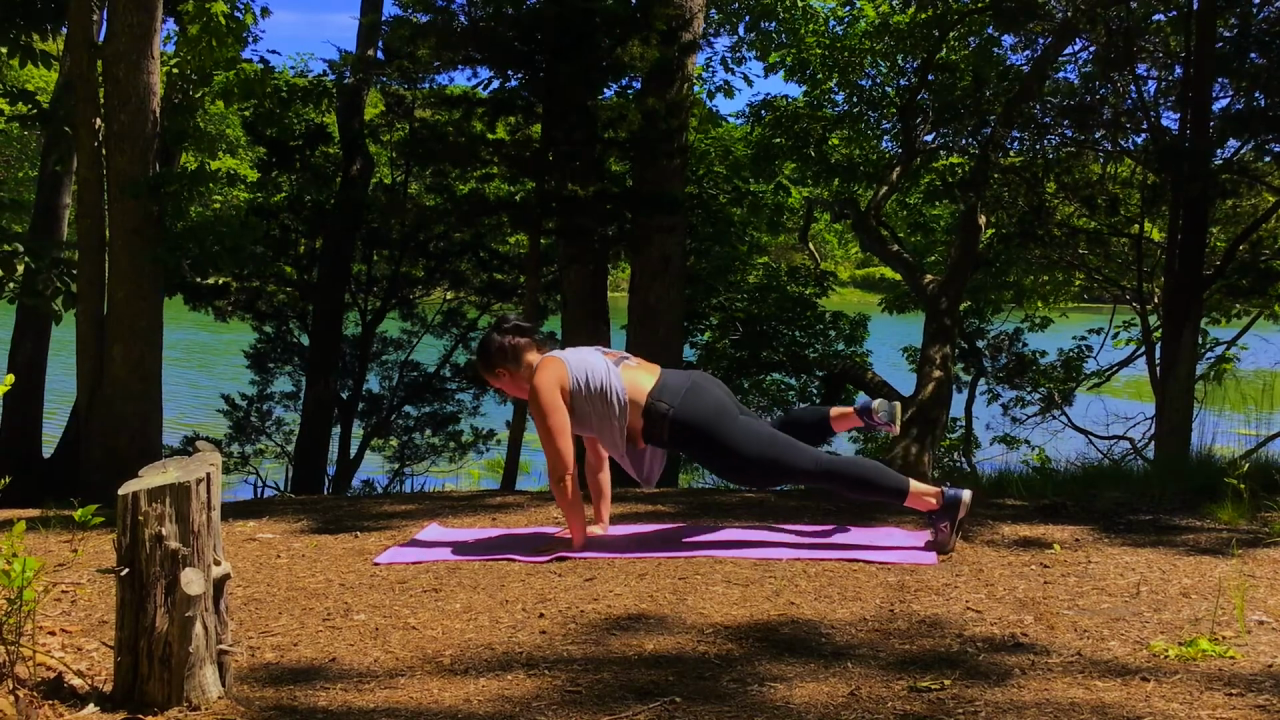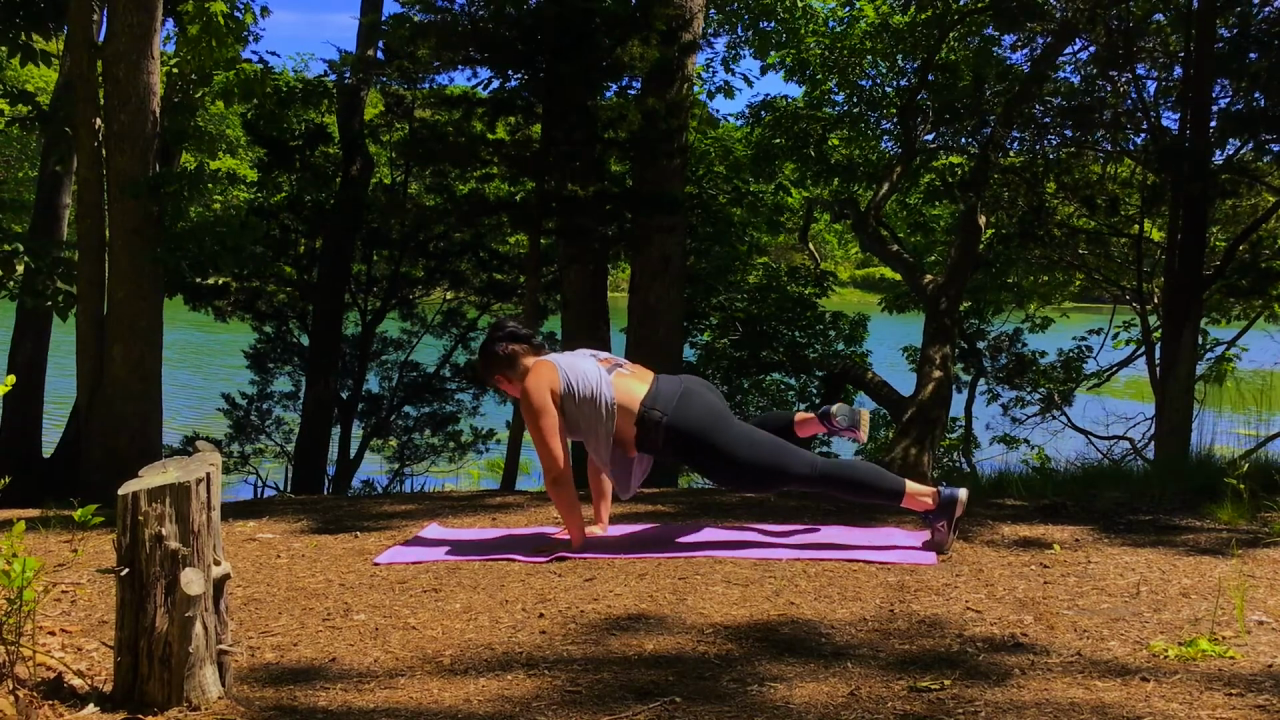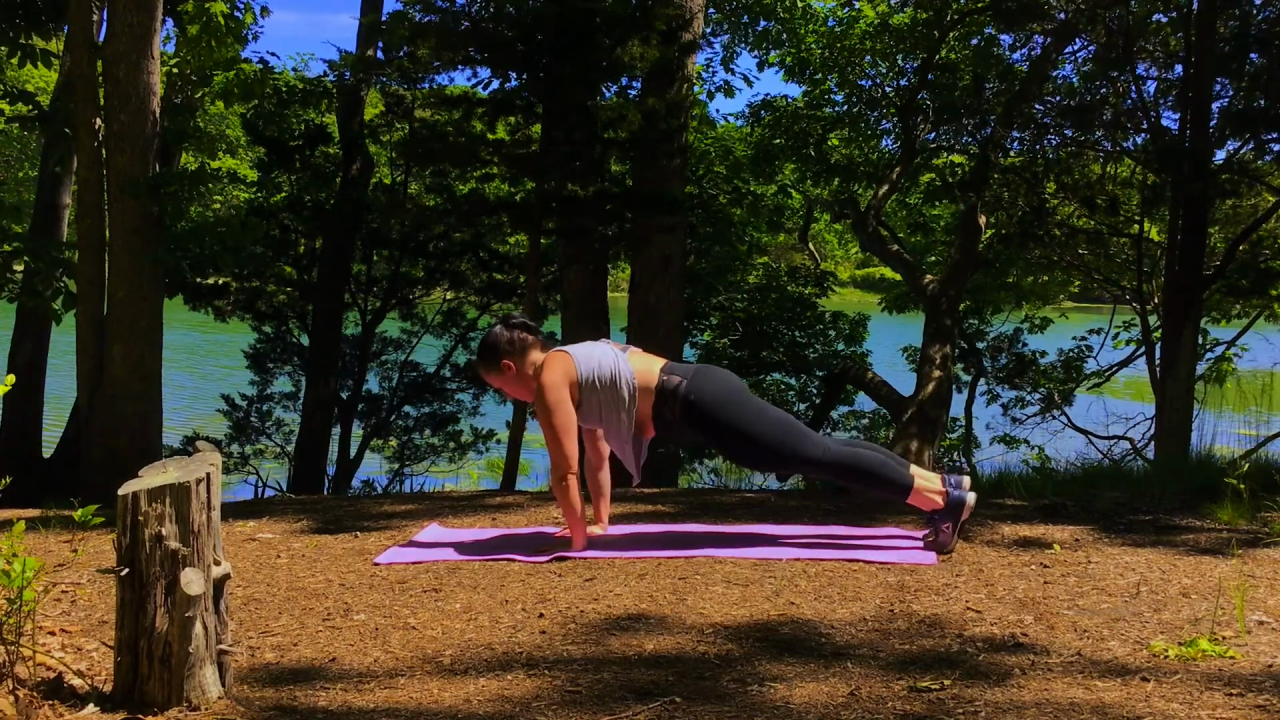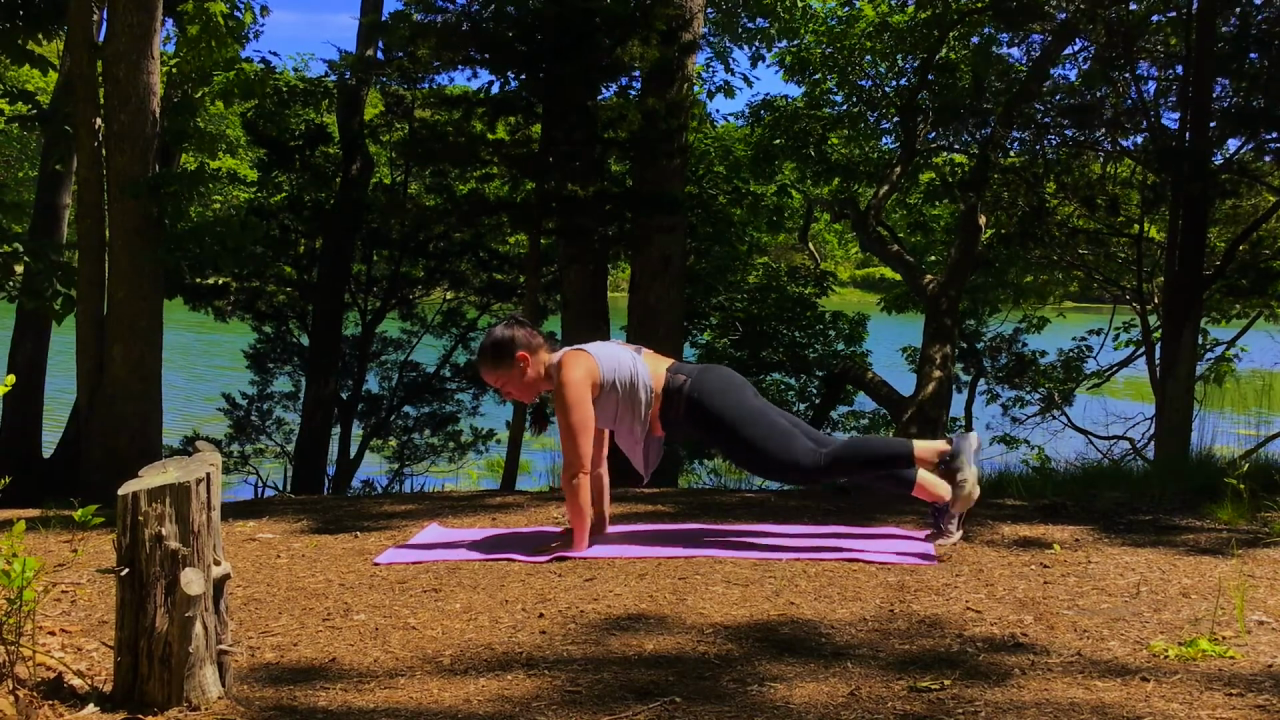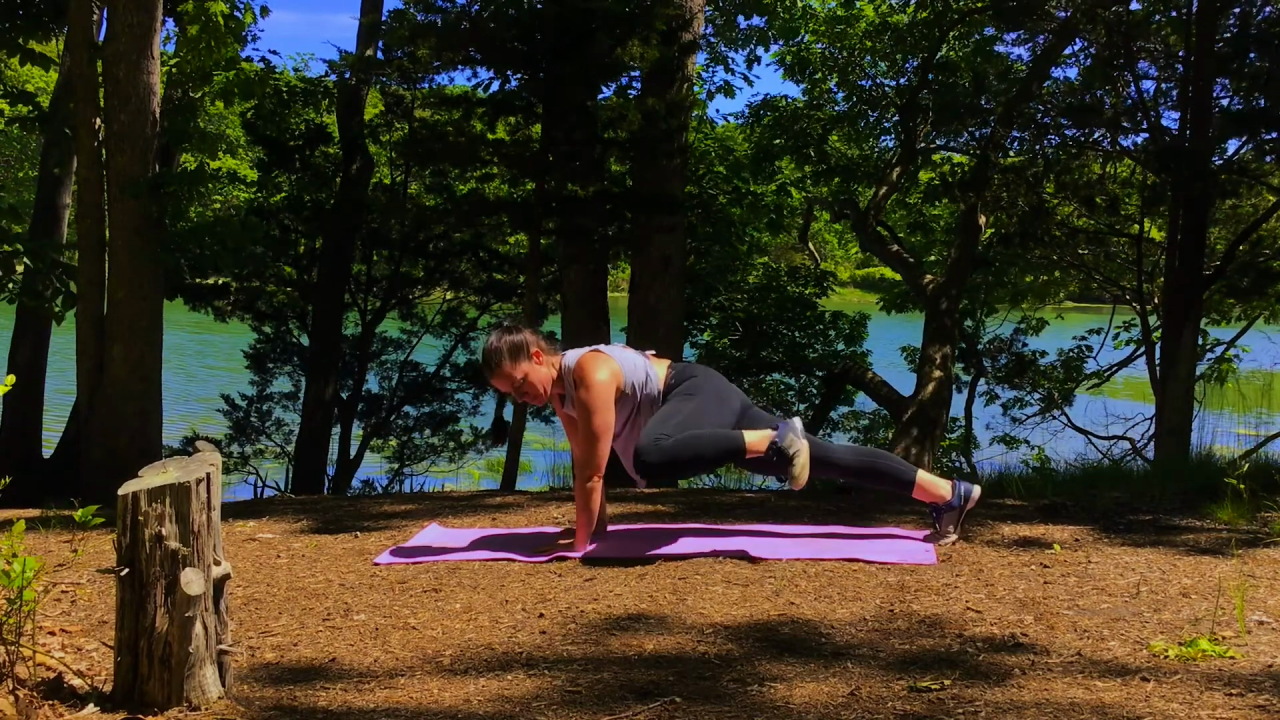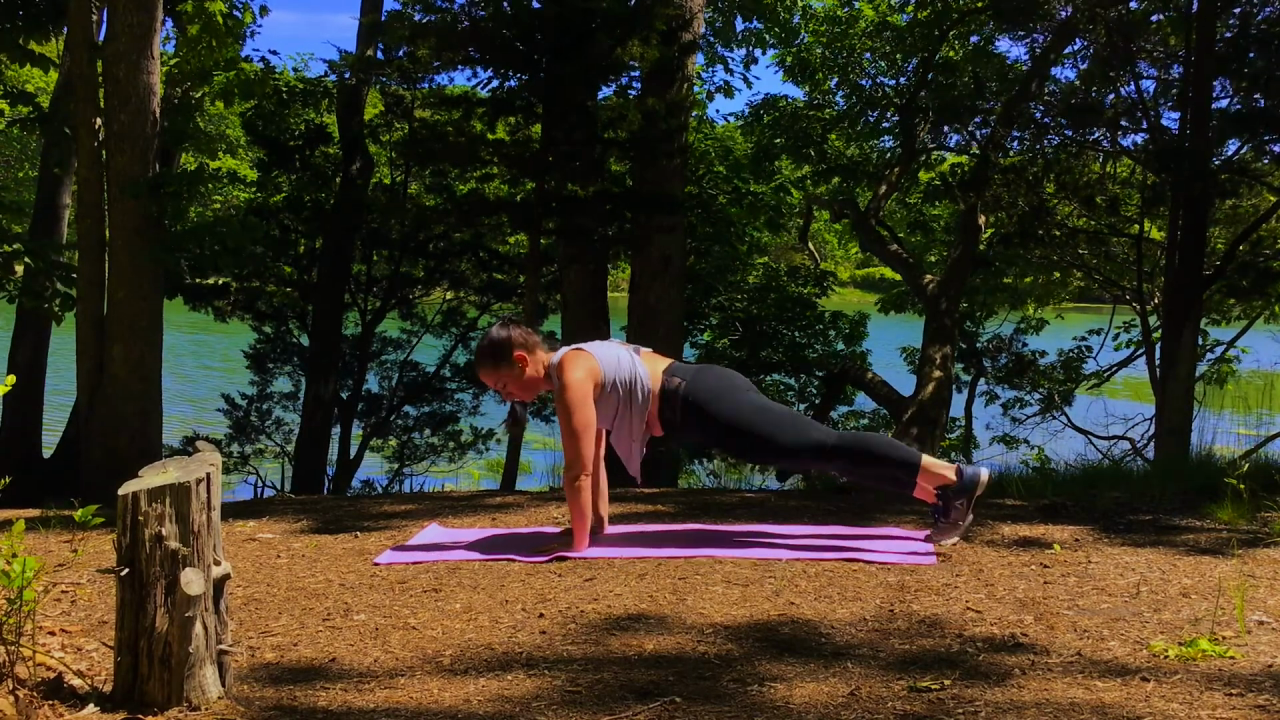
dt=0.5s
person 1, frame 1
left shoulder: (543, 381)
right shoulder: (572, 361)
left elbow: (562, 473)
right elbow: (597, 455)
left wrist: (578, 540)
right wrist: (601, 522)
left hip: (692, 419)
right hip: (698, 389)
left knee: (811, 467)
right knee: (778, 436)
left ankle: (942, 500)
right ankle: (856, 414)
person 1, frame 2
left shoulder: (534, 385)
right shoulder: (574, 360)
left elbow: (556, 475)
right elbow: (599, 453)
left wrist: (578, 539)
right wrist: (601, 523)
left hip: (684, 424)
right hip: (688, 392)
left knee: (806, 470)
left ankle: (937, 499)
right ankle: (818, 420)
person 1, frame 3
left shoulder: (548, 377)
right shoulder: (575, 364)
left elbow: (565, 471)
right elbow: (598, 454)
left wrist: (578, 539)
right wrist: (601, 522)
left hip: (701, 405)
right hip: (704, 389)
left knee: (817, 457)
right knee: (822, 447)
left ankle: (945, 501)
right ankle: (943, 482)
person 1, frame 4
left shoulder: (568, 374)
right shoulder: (573, 368)
left elbow: (577, 469)
right elbow: (596, 458)
left wrist: (579, 541)
right wrist: (599, 521)
left hip: (710, 398)
right hip: (710, 395)
left knee: (812, 463)
right knee: (820, 452)
left ankle: (946, 450)
right ankle: (944, 494)
person 1, frame 5
left shoulder: (591, 375)
right shoulder: (558, 388)
left elbow: (593, 471)
right elbow: (583, 460)
left wrist: (580, 541)
right wrist: (597, 522)
left hip: (702, 391)
right hip: (701, 408)
left knee: (650, 458)
right knee: (825, 458)
left ankle: (771, 439)
right ankle: (949, 492)
person 1, frame 6
left shoulder: (568, 375)
right shoulder: (576, 366)
left elbow: (578, 470)
right elbow: (595, 460)
left wrist: (579, 541)
right wrist: (600, 521)
left hip: (707, 403)
right hip: (712, 389)
left knee: (825, 446)
right knee: (823, 452)
left ankle: (958, 478)
right ankle: (941, 495)
